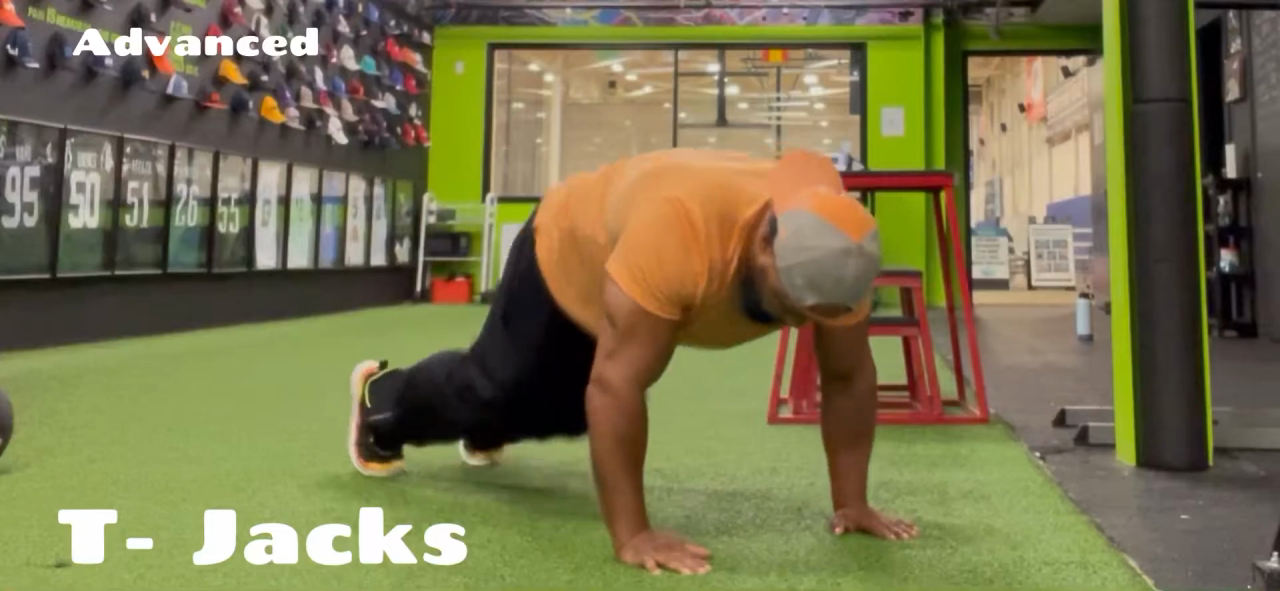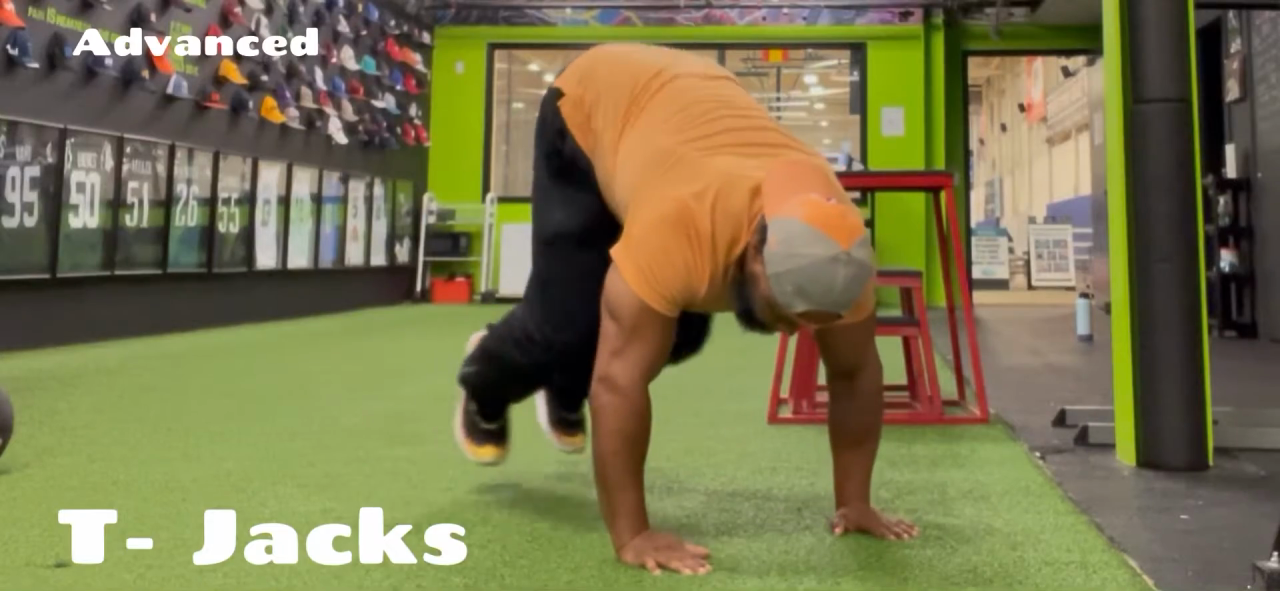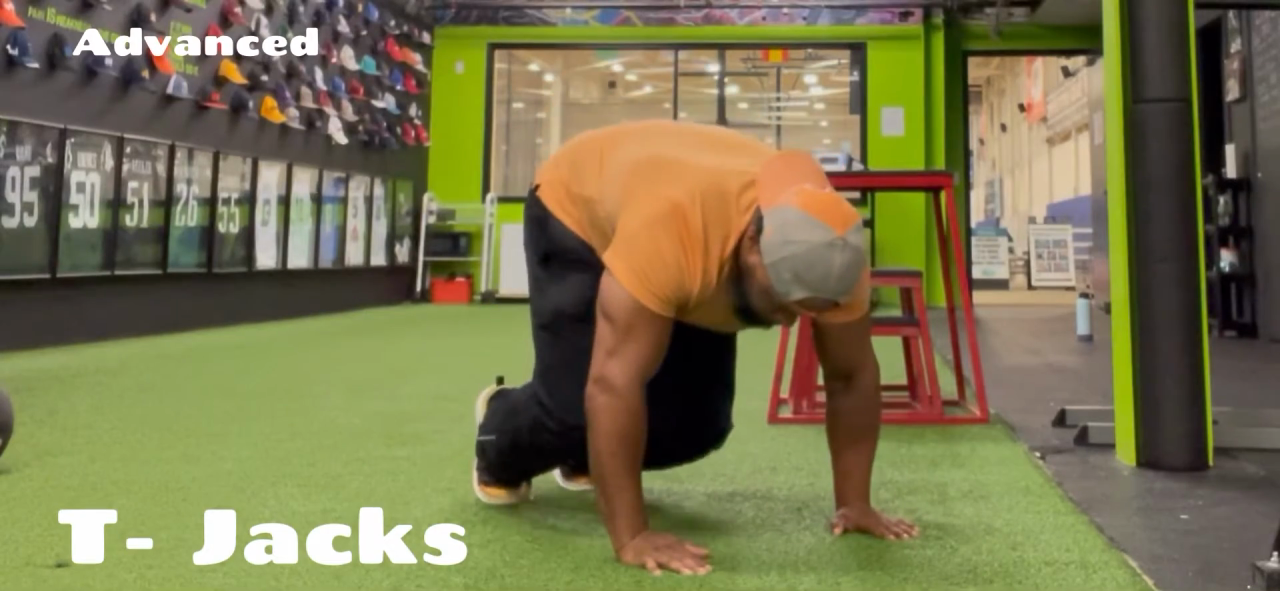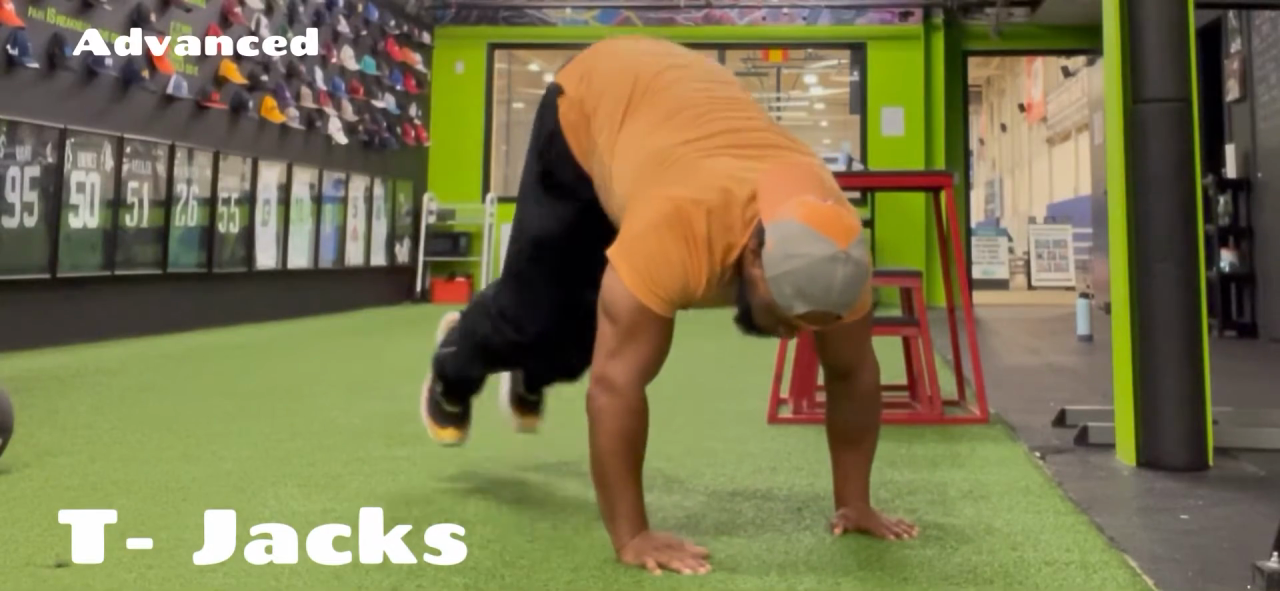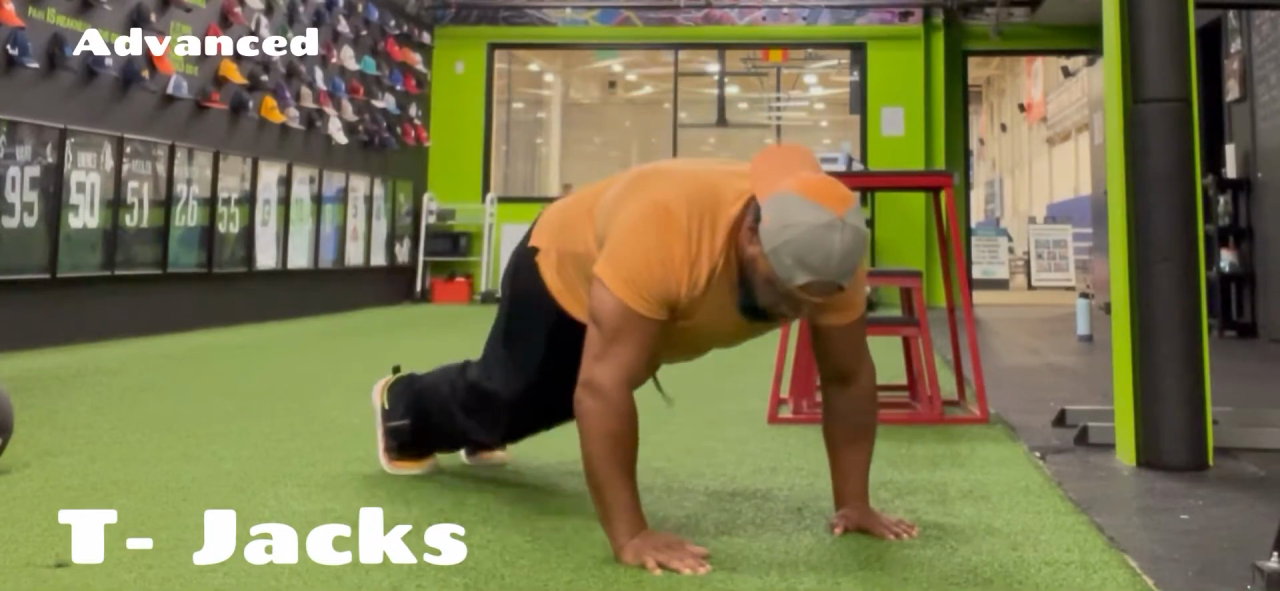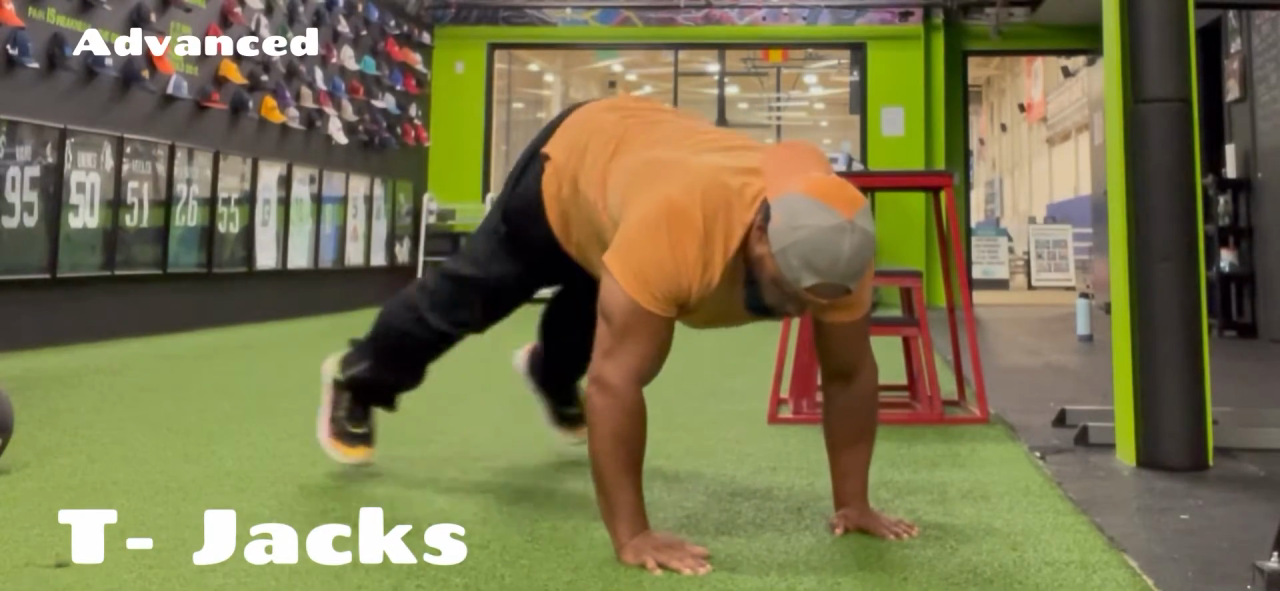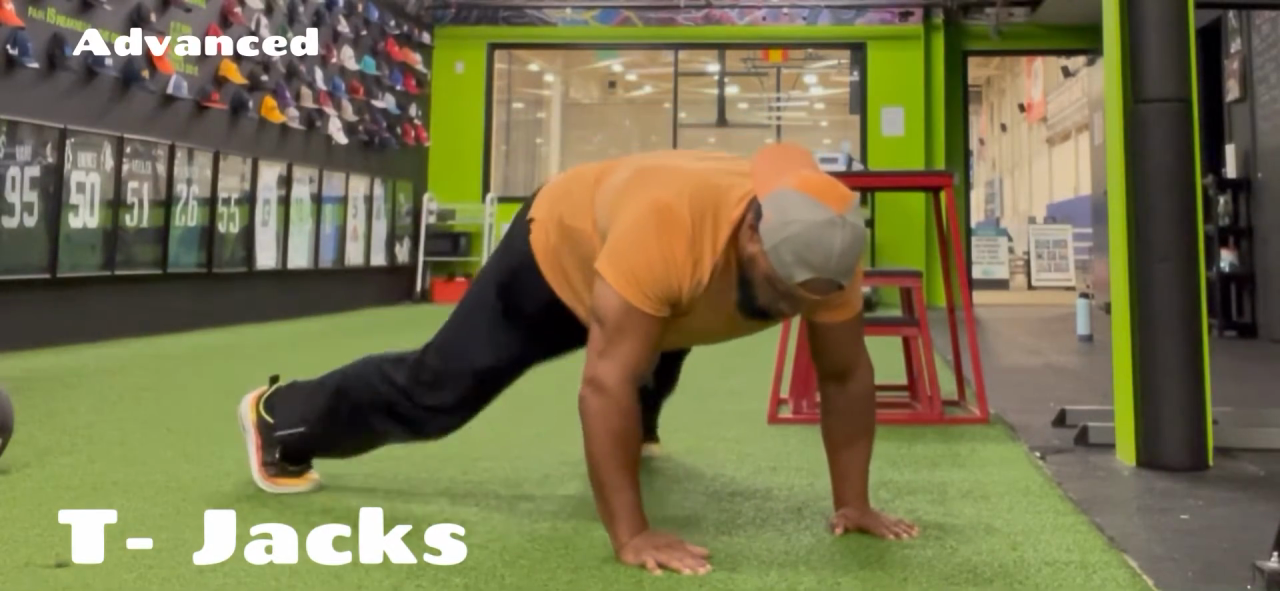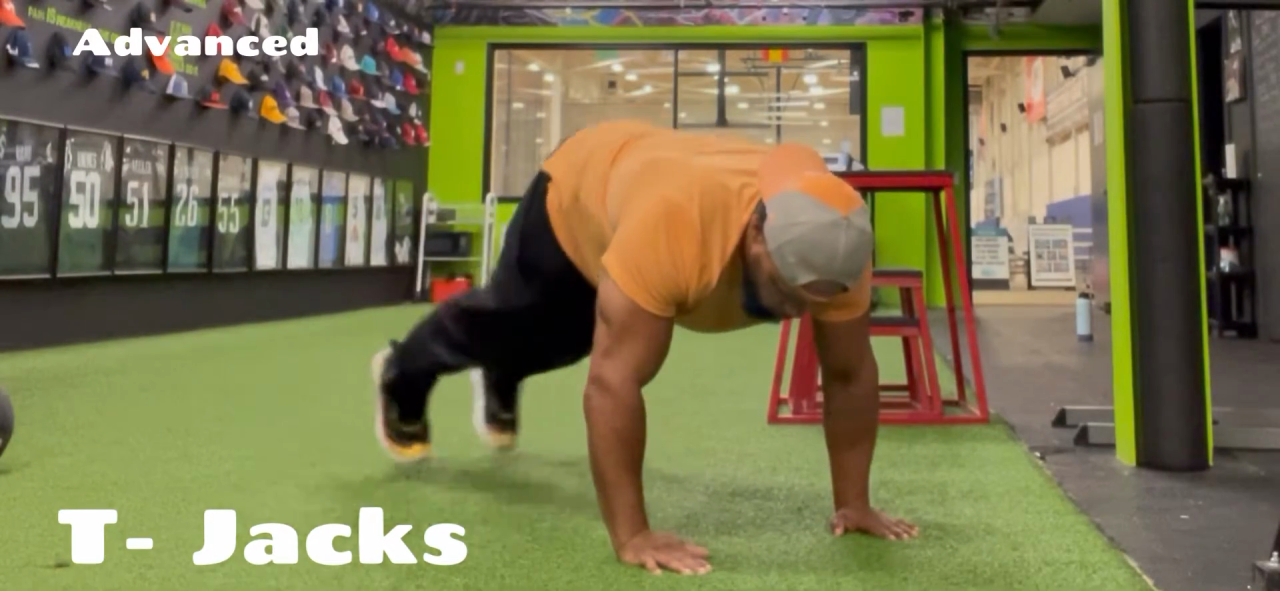
dt=0.3s
person 1, frame 1
left shoulder: (828, 255)
right shoulder: (679, 234)
left elbow: (849, 376)
right elbow: (613, 385)
left wrist: (853, 505)
right wrist: (631, 536)
right hip: (573, 244)
left knee: (558, 412)
right knee: (495, 390)
left ankle: (493, 421)
right ankle: (382, 397)
person 1, frame 2
left shoulder: (830, 242)
right shoulder: (682, 230)
left elbow: (854, 372)
right elbow: (620, 379)
left wrist: (853, 500)
right wrist: (631, 535)
left knee: (680, 330)
right knee: (566, 326)
left ankle: (564, 390)
right ankle: (484, 389)
person 1, frame 3
left shoulder: (825, 252)
right shoulder: (672, 231)
left elbow: (851, 376)
right elbow: (612, 382)
left wrist: (855, 504)
right wrist: (631, 538)
right hip: (578, 196)
left knee: (697, 425)
right knee: (577, 402)
left ankle: (589, 449)
right ankle: (501, 445)
person 1, frame 4
left shoulder: (829, 241)
right shoulder: (676, 230)
left elbow: (851, 373)
right elbow: (615, 383)
left wrist: (854, 500)
right wrist: (632, 536)
left knee: (597, 309)
right knee: (534, 298)
left ankle: (529, 372)
right ankle: (455, 369)
person 1, frame 5
left shoulder: (825, 248)
right shoulder: (664, 235)
left elbow: (849, 377)
right elbow: (601, 387)
left wrist: (855, 504)
right wrist: (630, 536)
right hip: (567, 270)
left knee: (543, 402)
right knee: (507, 397)
left ankle: (480, 425)
right ankle: (402, 406)
person 1, frame 6
left shoulder: (832, 244)
right shoulder: (676, 226)
left elbow: (848, 372)
right elbow: (611, 380)
left wrist: (853, 501)
right wrist: (632, 536)
right hip: (577, 168)
left knee: (594, 303)
right knee: (470, 297)
left ankle: (552, 376)
right ankle: (360, 381)
person 1, frame 7
left shoulder: (819, 250)
right shoulder: (667, 230)
left elbow: (846, 376)
right elbow: (606, 383)
left wrist: (854, 504)
right wrist: (630, 535)
left hip: (657, 281)
right hip: (565, 244)
right knee: (442, 386)
left ankle: (627, 428)
right ankle: (278, 415)
person 1, frame 8
left shoulder: (828, 244)
right shoulder: (675, 229)
left elbow: (851, 374)
right elbow: (614, 381)
left wrist: (853, 503)
right wrist: (631, 535)
right hip: (576, 201)
left knee: (569, 337)
right knee: (501, 325)
left ankle: (501, 375)
right ankle: (403, 373)
